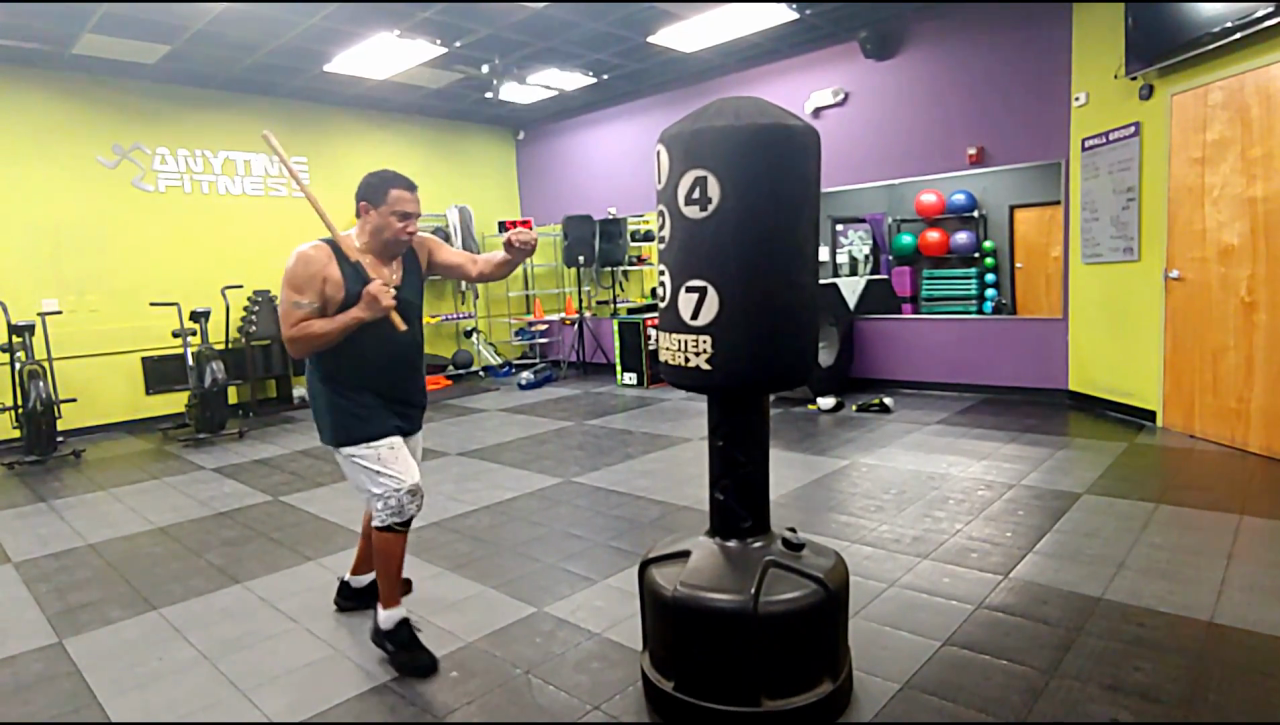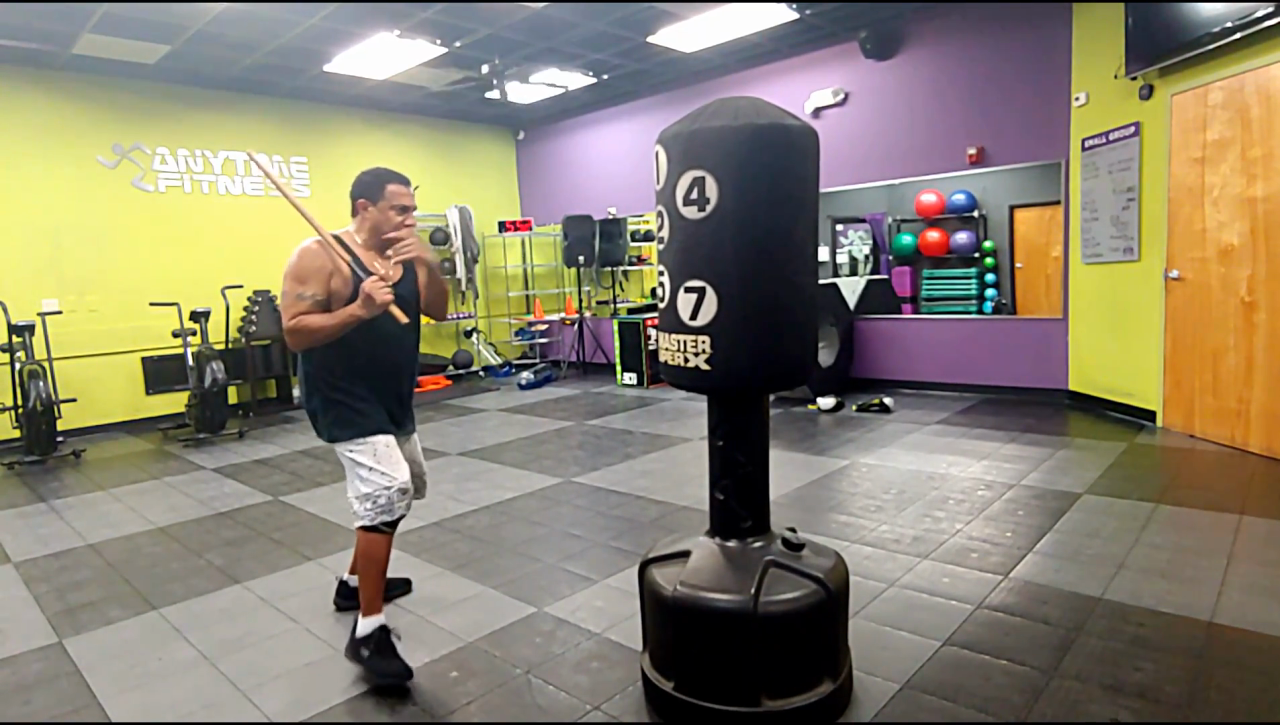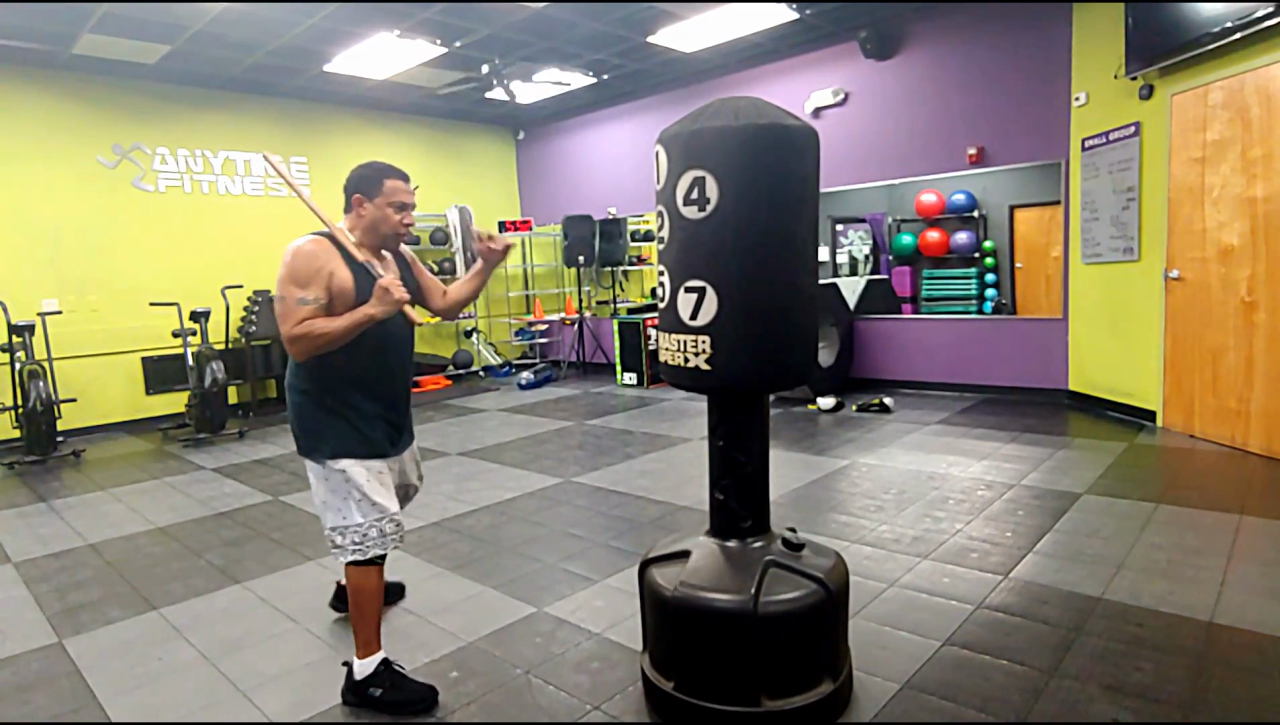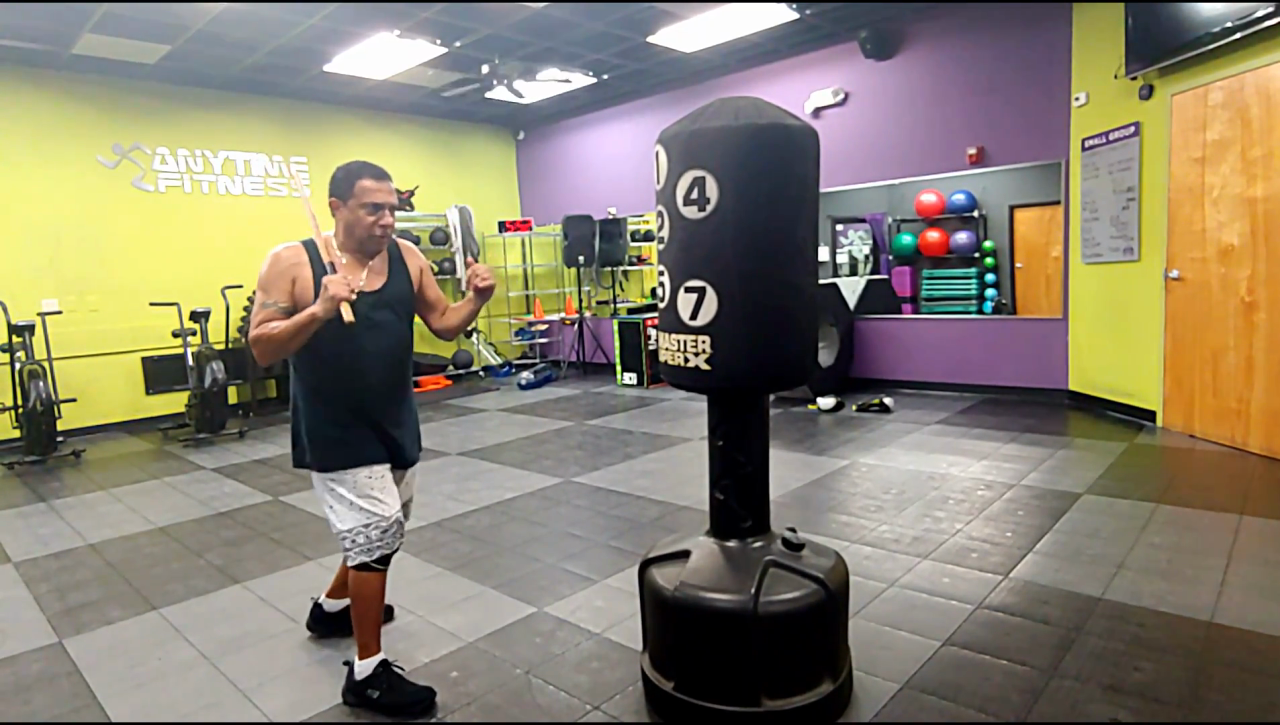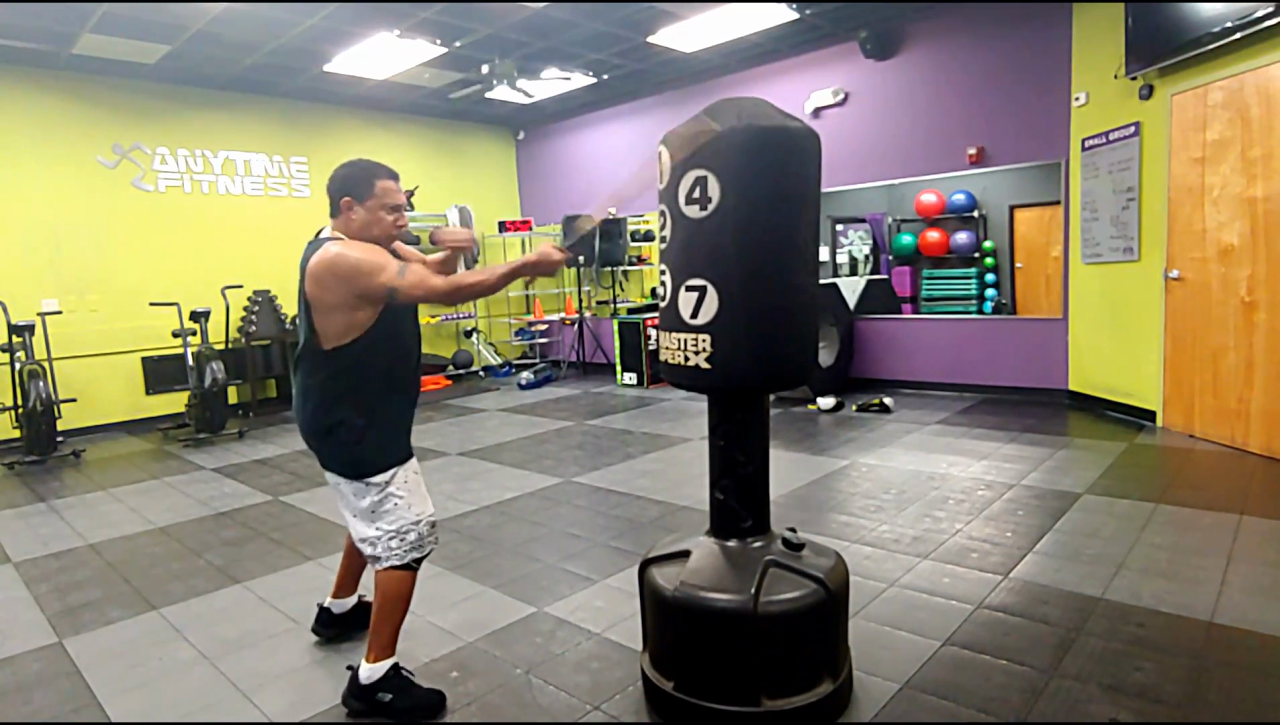
dt=0.3s
person 1, frame 1
left shoulder: (417, 248)
right shoulder: (314, 260)
left elbow: (477, 268)
right elbow: (296, 341)
left wrist: (513, 253)
right wrist: (364, 311)
left hip: (400, 400)
right hip: (349, 405)
left knee: (392, 490)
right knee: (396, 493)
left ankle: (359, 582)
right ankle: (391, 621)
person 1, frame 2
left shoulder: (401, 253)
right shoulder: (318, 256)
left elbow: (438, 311)
right elbow: (295, 333)
left wrist: (425, 266)
right wrist: (363, 308)
left hip: (390, 401)
right hip: (344, 402)
left knee: (401, 487)
right knee: (381, 496)
left ankle: (359, 580)
right ankle: (369, 630)
person 1, frame 3
left shoulder: (398, 254)
right shoulder: (312, 255)
left elbow: (447, 303)
right elbow: (298, 341)
left wrist: (485, 265)
right wrist: (373, 310)
left hip: (385, 413)
right hip: (335, 417)
left knee: (394, 495)
right knee: (368, 529)
left ankle: (355, 589)
right ankle: (368, 673)
person 1, frame 4
left shoulder: (407, 256)
right shoulder: (291, 262)
left elbow: (444, 325)
right elbow: (263, 348)
left wrist: (476, 298)
right wrist: (317, 312)
left hip: (393, 422)
right hip: (335, 427)
left knee: (373, 523)
right knee: (375, 532)
left ankle: (333, 606)
right ankle: (367, 673)
person 1, frame 5
left shoulder: (373, 246)
right shoulder: (341, 261)
left elbow: (432, 271)
right elbow: (442, 291)
left wrist: (451, 248)
right wrist: (526, 265)
left hip: (362, 416)
right hip: (353, 427)
left knee: (379, 517)
right knee: (406, 535)
left ankle: (339, 608)
right ankle: (374, 678)
